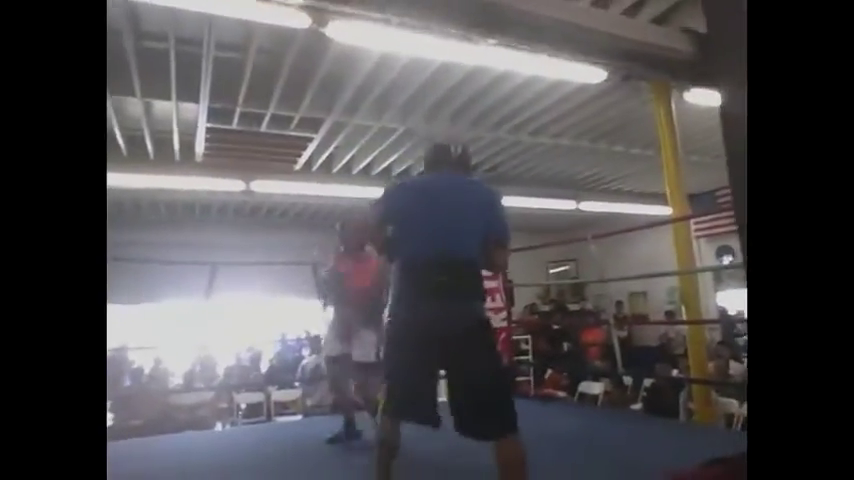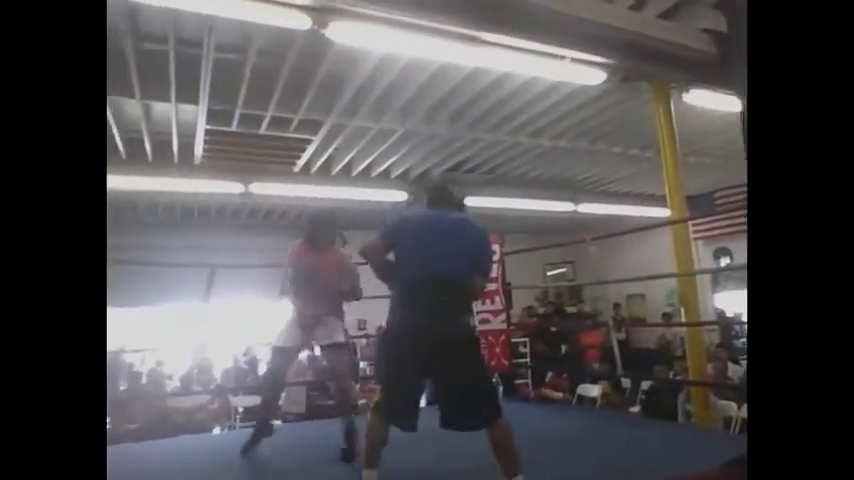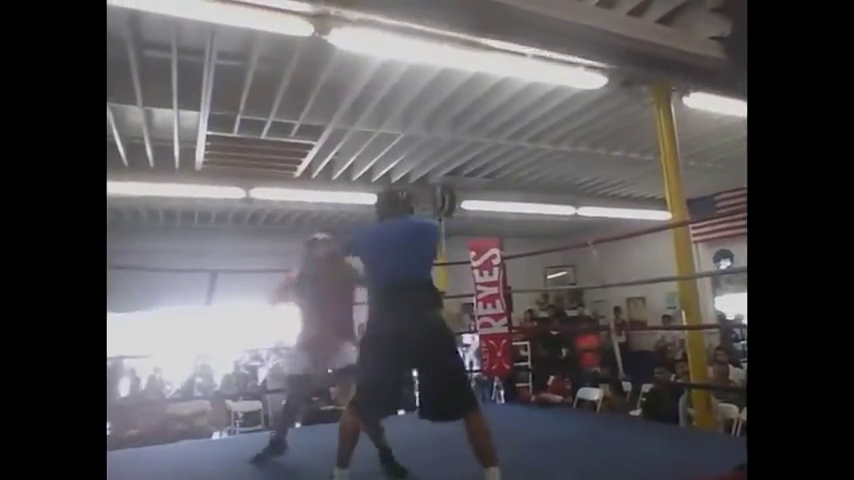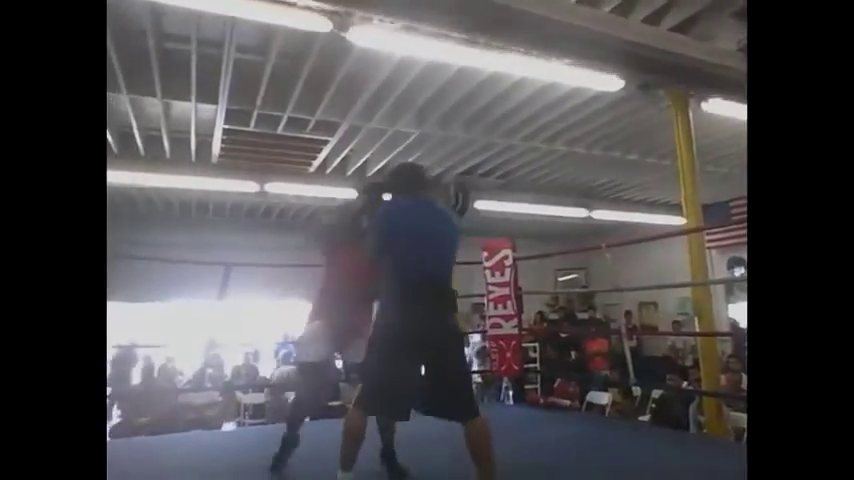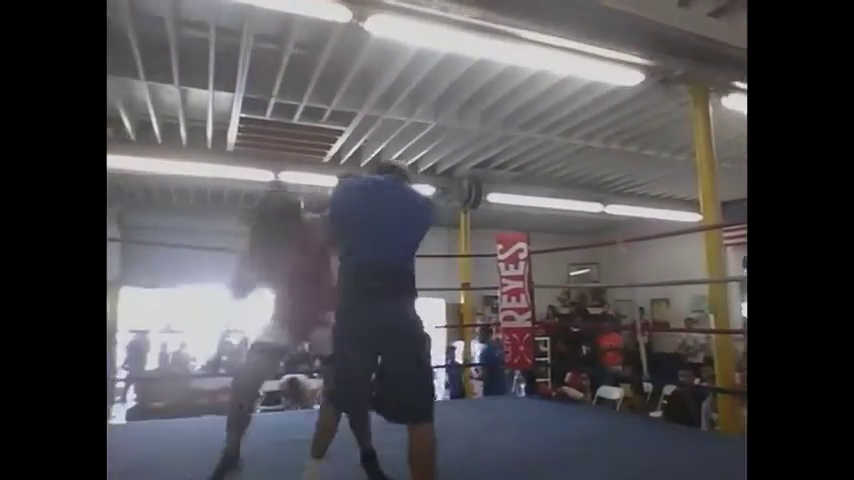
dt=0.7s
person 1, frame 1
left shoulder: (403, 191)
right shoulder: (485, 196)
left elbow: (377, 239)
right elbow: (499, 262)
left hip: (411, 313)
right hip: (465, 311)
left knee: (395, 407)
right knee: (501, 423)
person 1, frame 2
left shoulder: (408, 222)
right shoulder: (476, 232)
left elbow: (369, 250)
right elbow: (478, 290)
left wrist: (392, 274)
left hip: (407, 322)
right hip: (454, 324)
left knee: (385, 409)
right knee: (489, 413)
person 1, frame 3
left shoulder: (368, 235)
right shoulder: (429, 229)
left hip: (385, 324)
right hip: (427, 320)
left knee: (359, 406)
right knee: (467, 406)
person 1, frame 4
left shoulder: (391, 213)
right shoulder: (448, 220)
left elbow: (377, 257)
left hip: (396, 318)
right hip: (440, 319)
left knee: (364, 404)
right knee: (467, 411)
person 1, frame 5
left shoulder: (349, 191)
right shoulder: (422, 205)
left elbow: (334, 238)
left hip: (355, 305)
right hip: (398, 308)
left knee: (340, 397)
right knee: (418, 413)
person 2, frame 1
left shoulder: (377, 263)
right shoulder: (339, 263)
left elbow: (382, 297)
right elbow: (327, 294)
right wrist: (329, 284)
left hip: (365, 326)
right hip: (341, 325)
left knee: (364, 385)
right knee: (337, 380)
right ankle: (350, 427)
person 2, frame 2
left shoulder: (340, 257)
right shoulder: (298, 252)
left elbow: (355, 291)
right elbow: (289, 285)
left wrist: (345, 289)
right wrist: (297, 278)
left hip: (328, 319)
right hip: (301, 318)
left knee: (341, 372)
right knee: (274, 373)
left ankle: (349, 432)
right ankle: (262, 427)
person 2, frame 3
left shoulder: (343, 272)
right shoulder: (305, 276)
right elbow: (279, 297)
right wrist: (299, 279)
left hip: (340, 341)
right hip: (309, 342)
right knee: (294, 401)
left ankle: (385, 455)
right ankle: (276, 444)
person 2, frame 4
right shoulder: (340, 243)
left hip: (357, 328)
right hip: (324, 324)
right knee: (308, 392)
left ankle: (388, 454)
right ankle: (289, 441)
person 2, frame 5
left shoulder: (317, 230)
right shoulder: (261, 240)
right elbow: (240, 287)
left hip: (323, 316)
right hip: (285, 318)
right knee: (244, 381)
right ankle: (230, 455)
